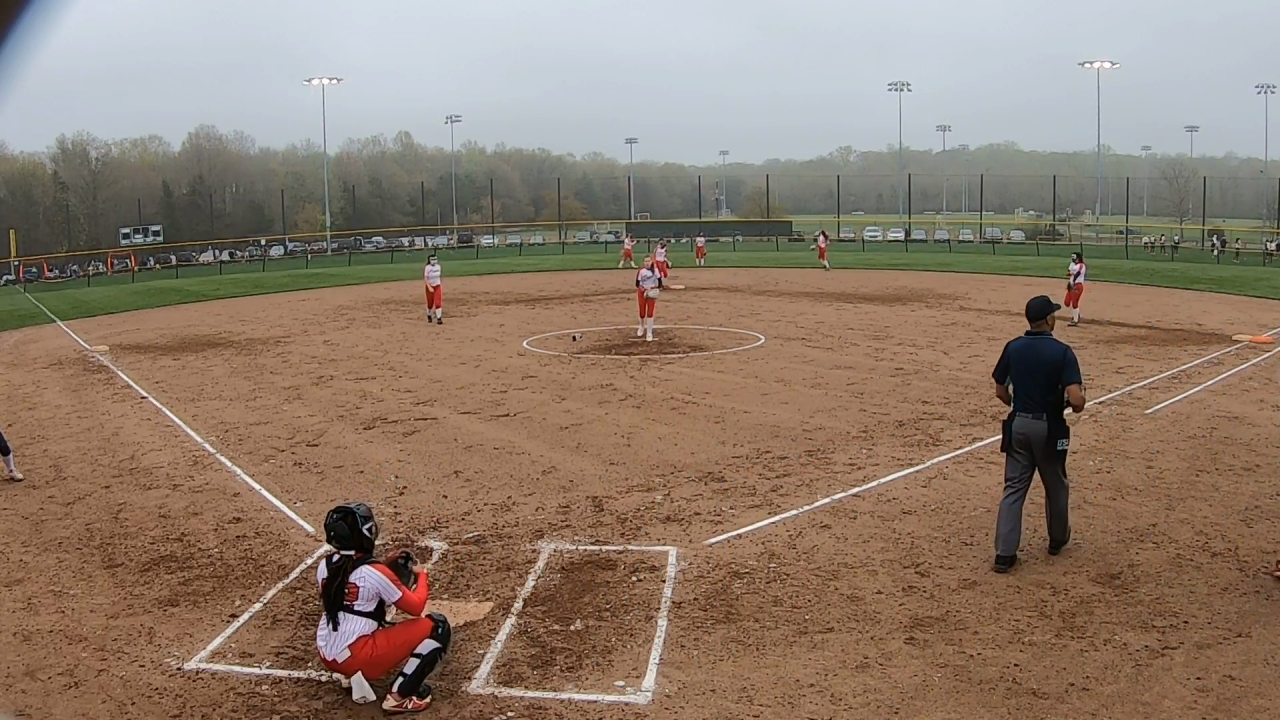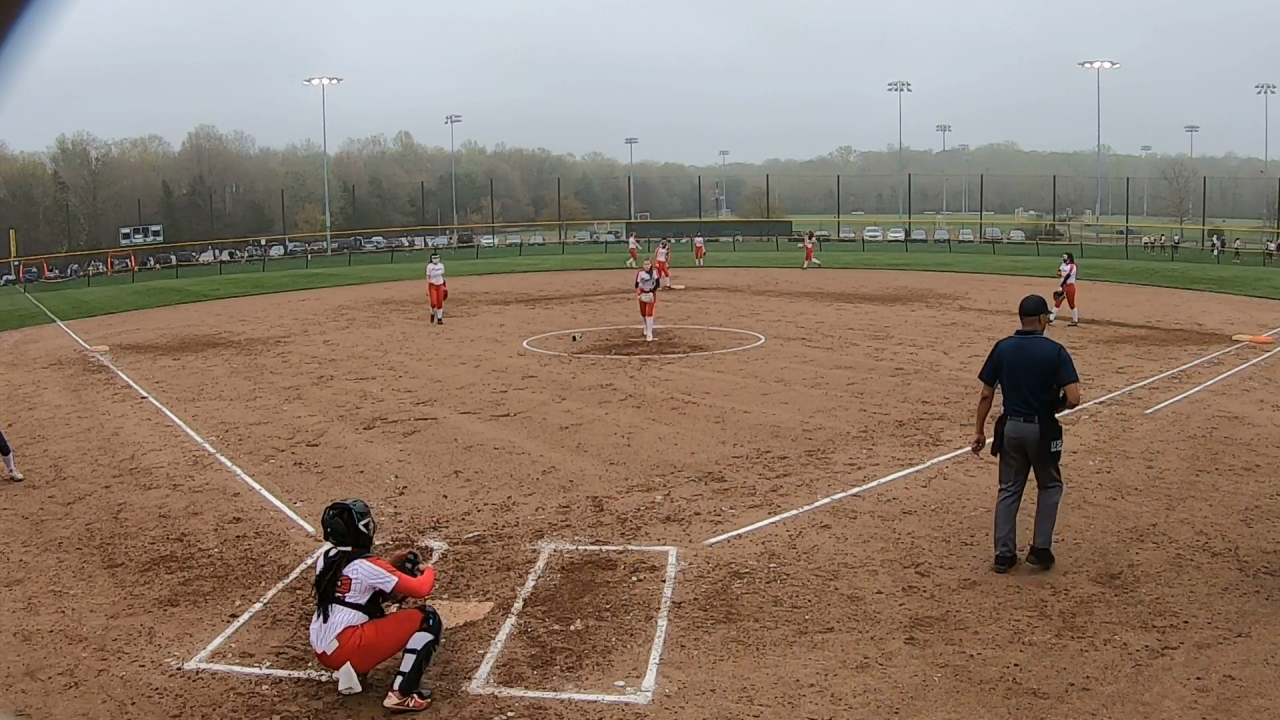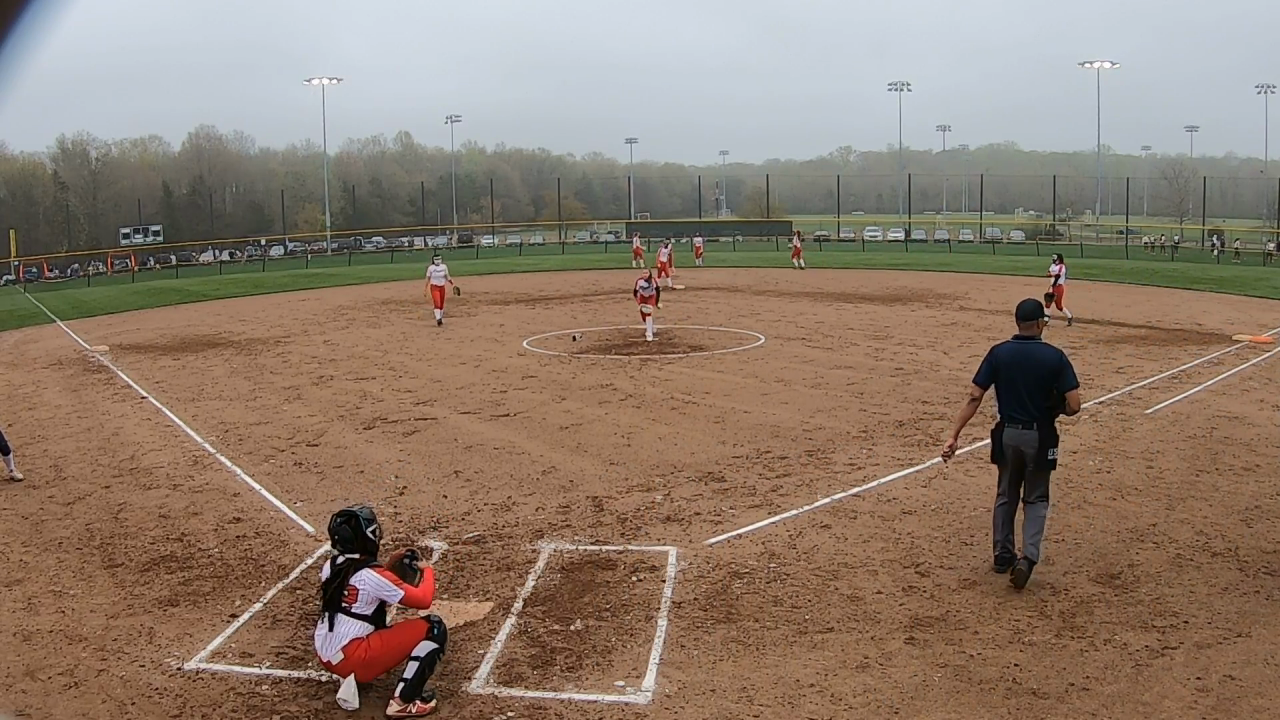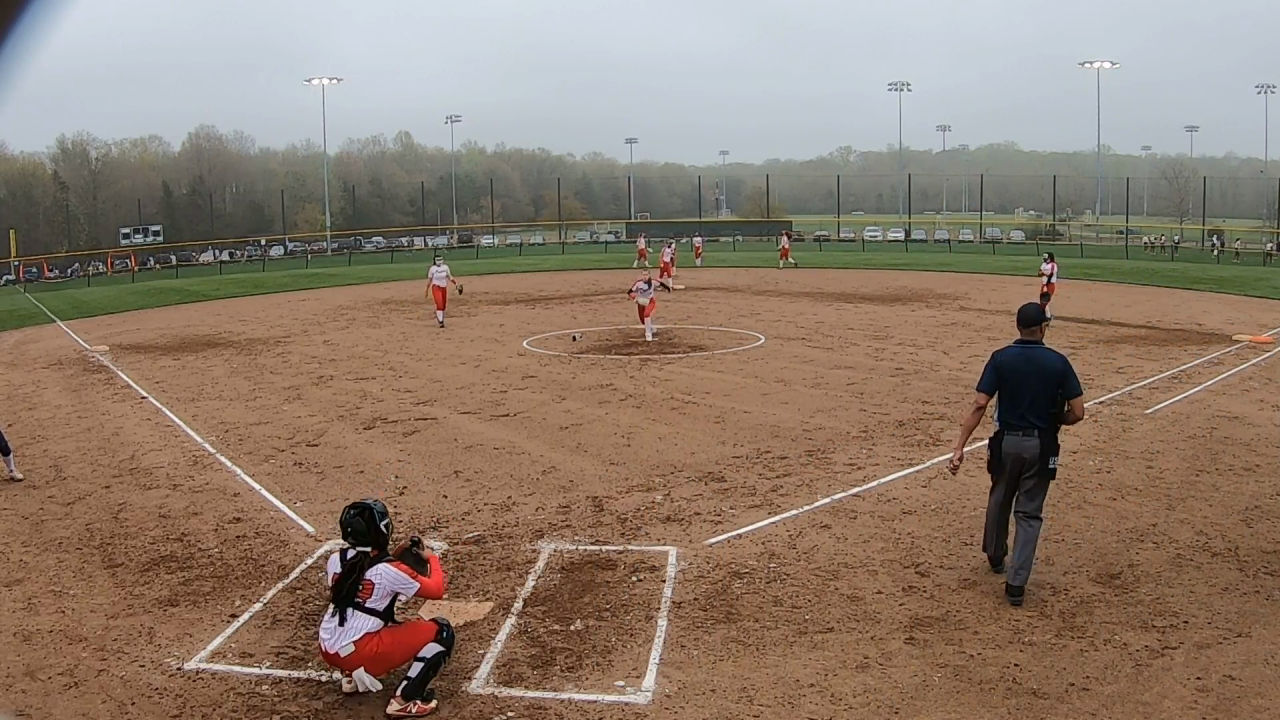
dt=0.2s
person 1, frame 1
left shoulder: (1012, 348)
right shoulder: (1062, 352)
left elbow: (1000, 392)
right elbow: (1076, 400)
right wrist: (1079, 402)
left hip: (1018, 425)
right hip: (1048, 428)
left knee: (1014, 488)
right knee: (1055, 485)
left ankle: (1004, 553)
right ankle: (1058, 538)
person 1, frame 2
left shoulder: (1002, 348)
right shoulder: (1055, 351)
left elbow: (986, 396)
right elbow: (1073, 399)
left wrist: (979, 432)
right wrist: (1057, 403)
left hip: (1011, 428)
right hip: (1042, 430)
left knee: (1009, 490)
right knee: (1049, 487)
left ankle: (1004, 554)
right ankle: (1040, 548)
person 1, frame 3
left shoulder: (998, 353)
right shoulder: (1055, 356)
left elbow: (974, 398)
right elbow: (1074, 405)
left wrist: (953, 436)
right wrist: (1054, 408)
left hip: (1008, 434)
right hip: (1039, 437)
left knee: (1006, 496)
right knee: (1036, 500)
left ankle: (1002, 555)
right ankle: (1027, 558)
person 1, frame 4
left shoulder: (1000, 358)
right shoulder: (1058, 362)
left elbow: (978, 406)
right elbow: (1077, 413)
left wrist: (959, 447)
right wrist: (1055, 419)
left hip: (1007, 442)
right hip: (1040, 446)
left knee: (999, 499)
right knee: (1028, 513)
left ankle: (995, 554)
right ankle: (1016, 583)
person 2, frame 1
left shoulder: (325, 566)
right shoulder: (376, 572)
right elbow: (416, 606)
right wrist: (422, 576)
left hip: (327, 656)
right hip: (356, 658)
right knee: (438, 626)
left ankle: (351, 673)
right ankle: (400, 695)
person 2, frame 2
left shoulder: (325, 560)
right shoulder: (369, 567)
right elbow: (420, 589)
left wrist: (389, 567)
right wrist: (428, 571)
left hip: (322, 651)
right hip: (348, 650)
right knee: (428, 619)
left ankle: (348, 669)
right ankle: (401, 693)
person 2, frame 3
left shoulder: (330, 566)
right shoulder: (374, 576)
right elbow: (423, 600)
left wrist: (388, 567)
right wrist: (427, 570)
left hip: (326, 657)
right hip: (352, 659)
right knee: (434, 628)
right ankle: (403, 701)
person 2, frame 4
left shoulder: (336, 559)
right shoulder: (390, 570)
right elbow: (437, 590)
right wrist: (431, 558)
left hip: (328, 650)
right hip: (359, 654)
right knee: (442, 631)
left ankle: (351, 675)
right ankle: (404, 700)
